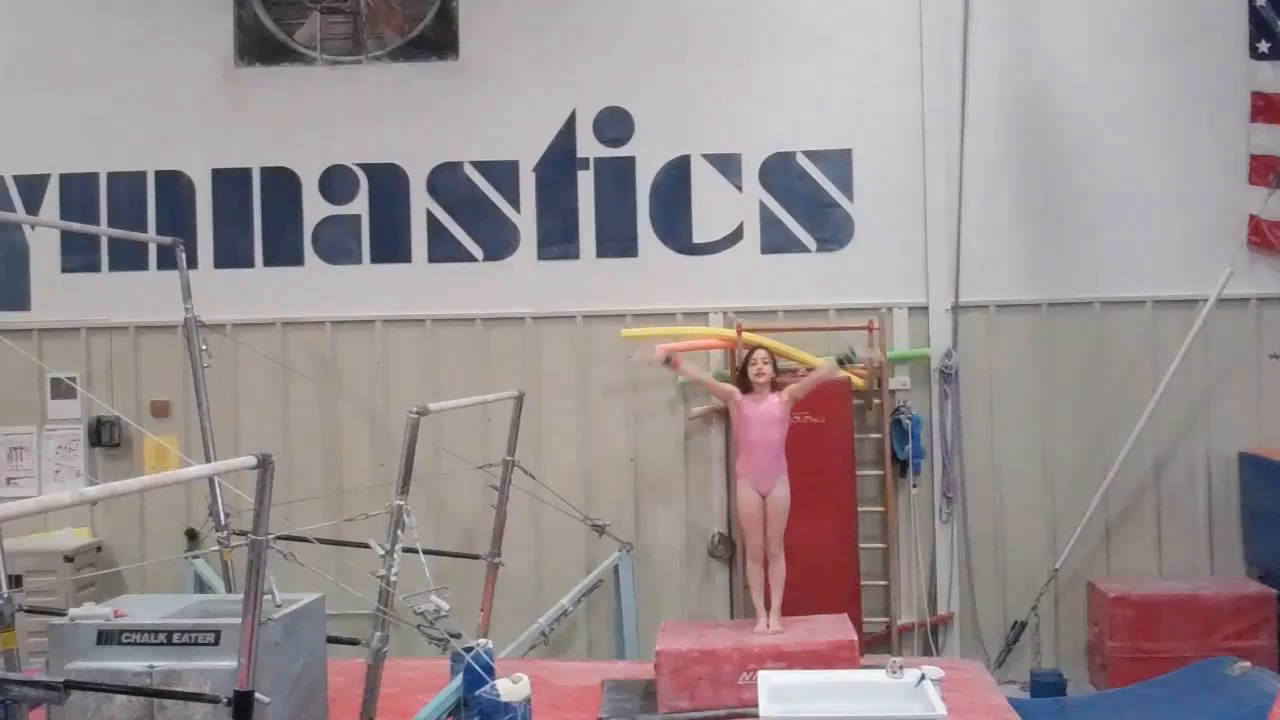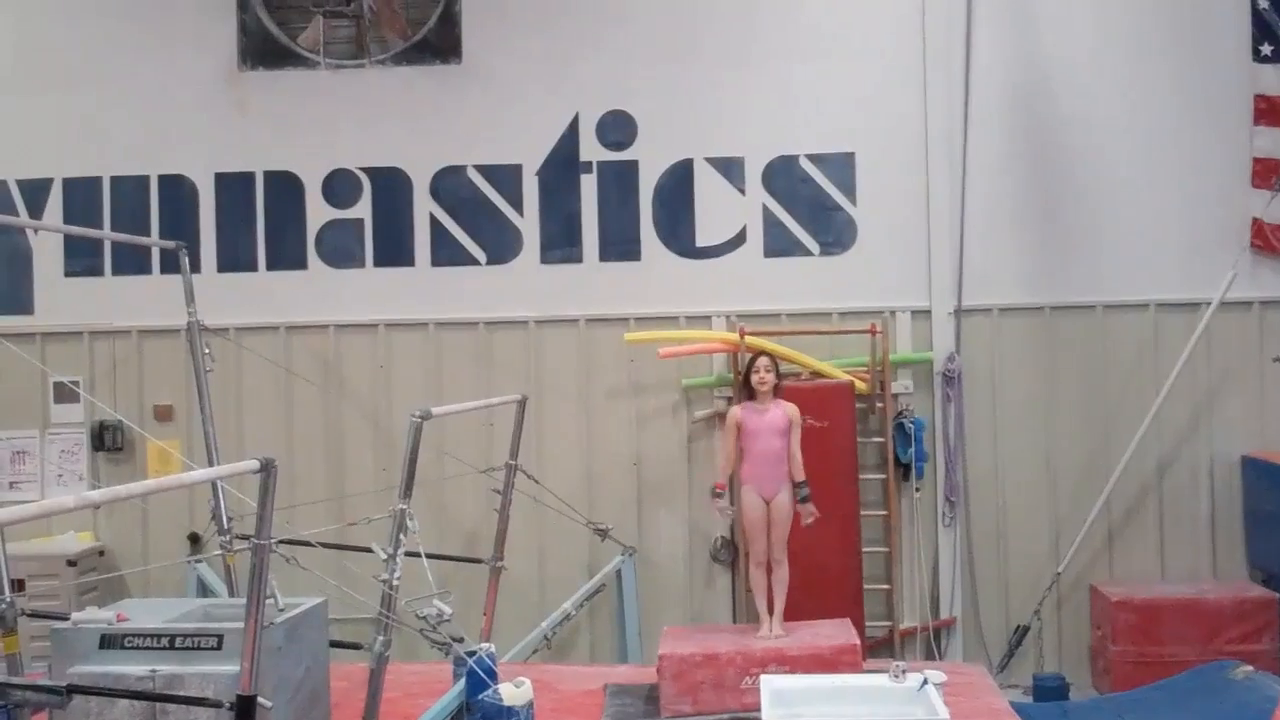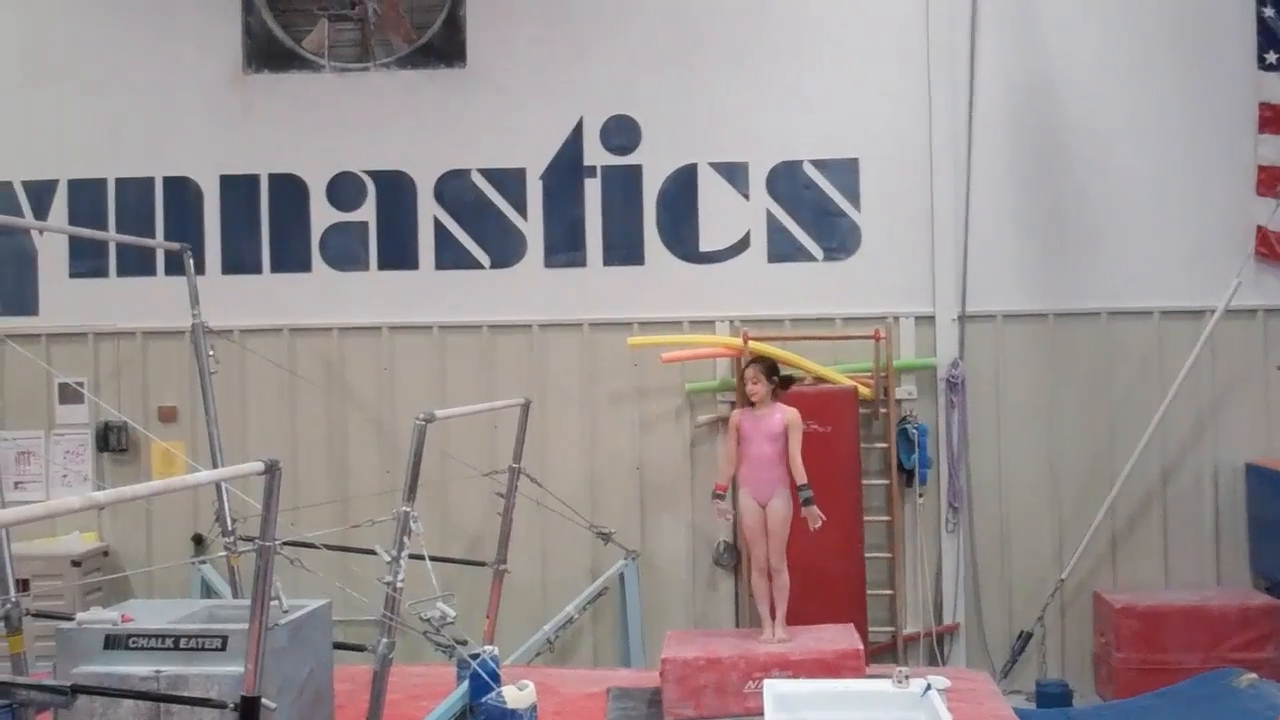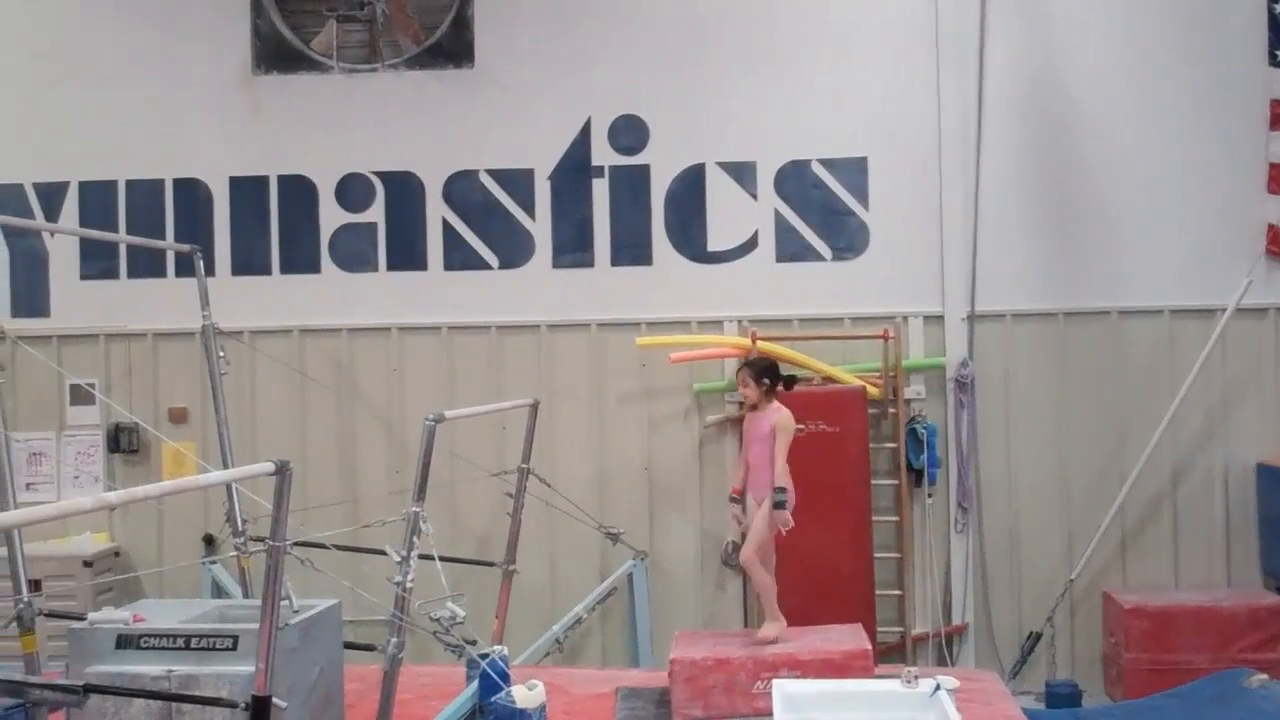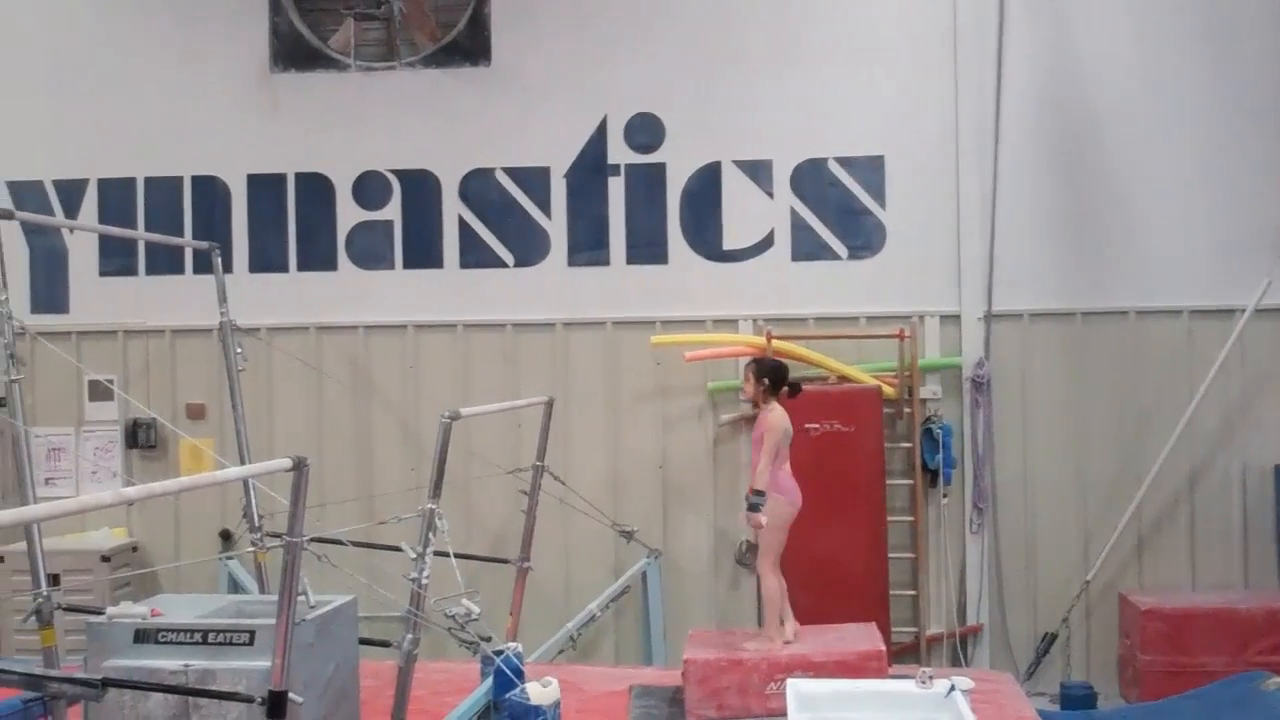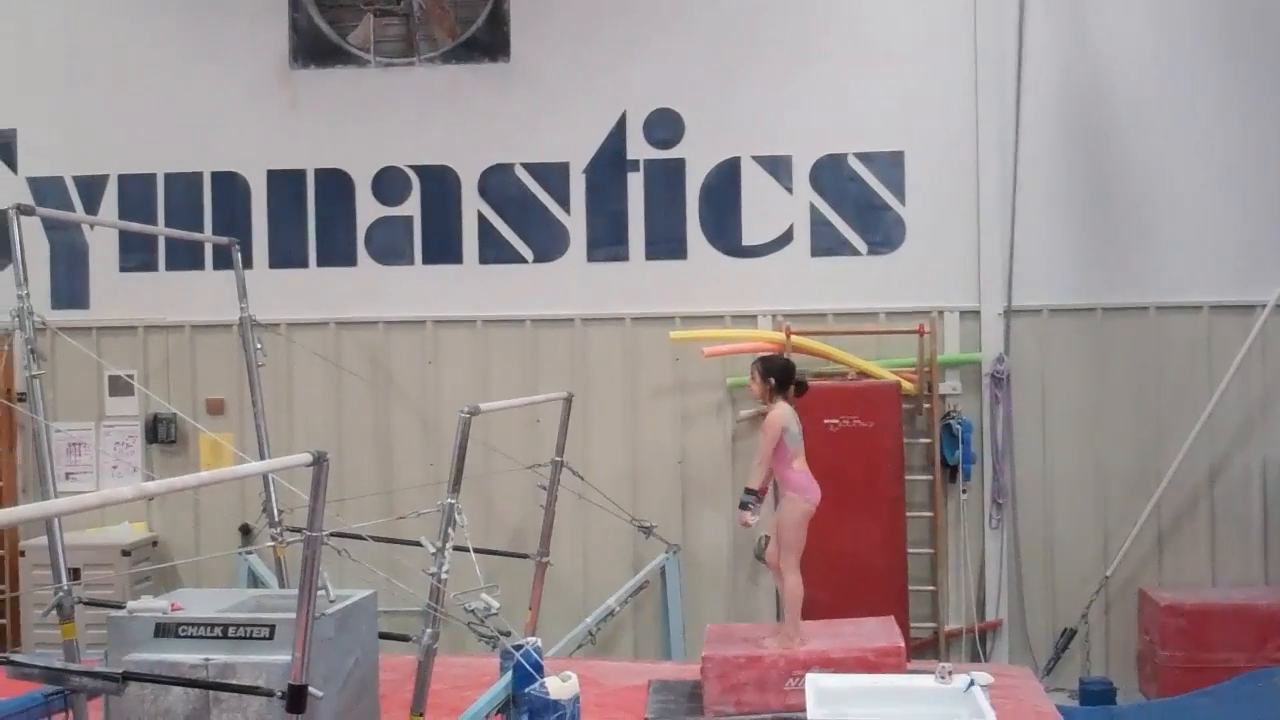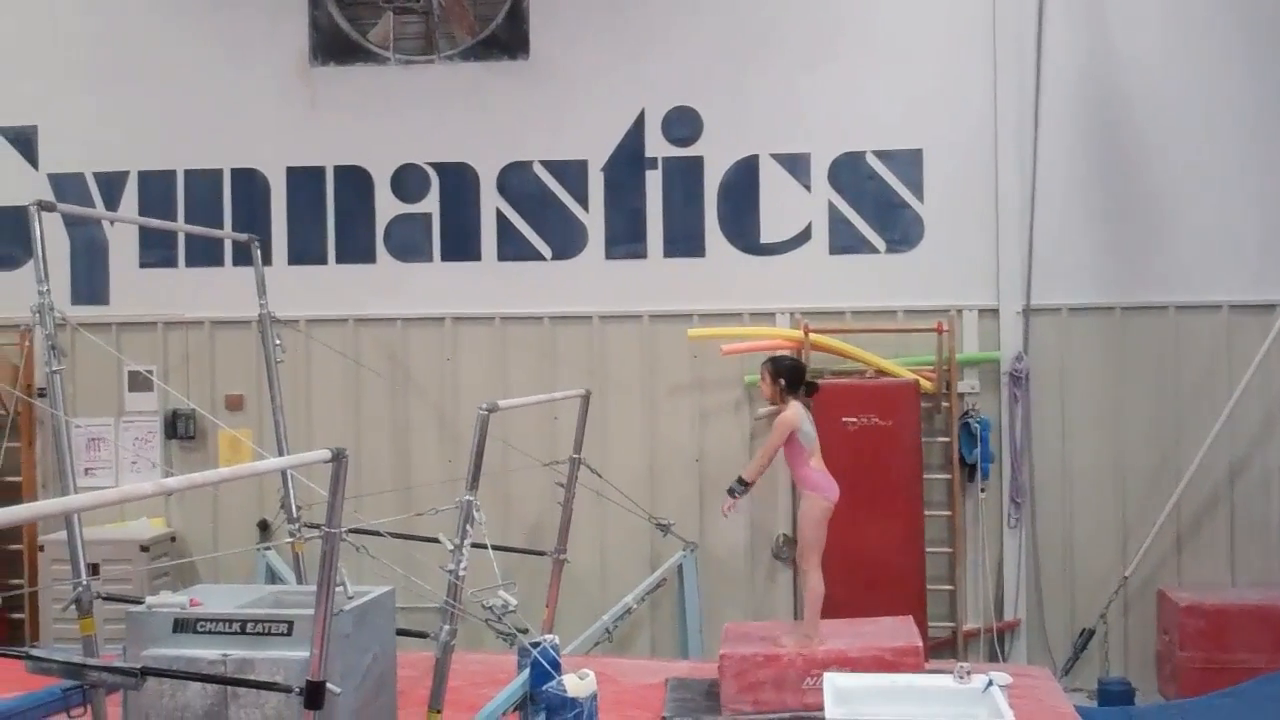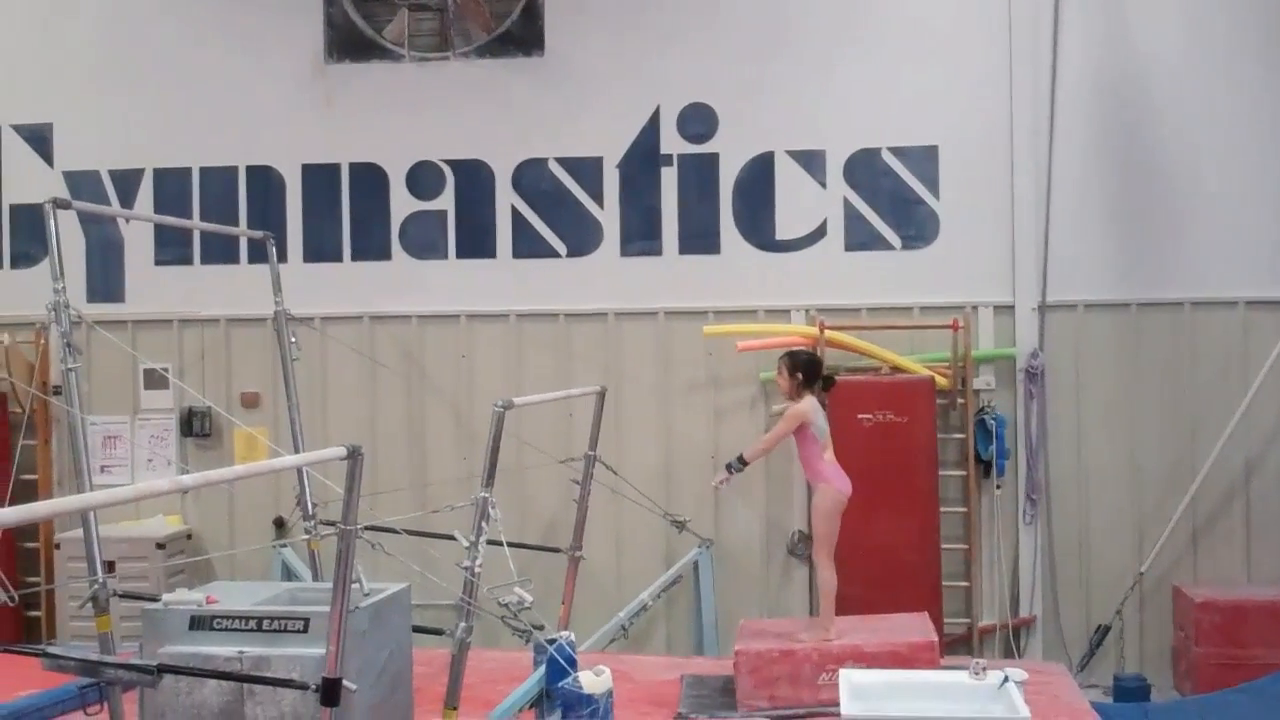
dt=0.3s
person 1, frame 1
left shoulder: (784, 399)
right shoulder: (736, 398)
left elbow: (816, 376)
right elbow: (703, 377)
left wrist: (846, 359)
right wrist: (671, 360)
left hip: (777, 480)
right hip: (747, 481)
left knee: (775, 550)
right knee: (753, 551)
left ankle: (775, 614)
right ankle: (760, 615)
person 1, frame 2
left shoulder: (789, 410)
right shoulder: (738, 413)
left elbow: (795, 455)
right elbow: (729, 456)
left wrist: (804, 496)
right wrist: (719, 492)
left hip: (782, 487)
right hip: (751, 488)
left knee: (778, 555)
right knee: (757, 557)
left ankle: (778, 618)
right ankle: (764, 620)
person 1, frame 3
left shoulder: (789, 415)
right shoulder: (738, 418)
left elbow: (795, 459)
right elbow: (731, 458)
left wrist: (807, 500)
right wrist: (719, 494)
left hip: (778, 493)
right hip: (748, 493)
left knee: (776, 562)
right knee: (757, 563)
left ankle: (780, 624)
right ankle: (767, 625)
person 1, frame 4
left shoulder: (782, 416)
right shoulder: (749, 418)
left elbow: (780, 462)
left wrist: (781, 504)
right wrist: (736, 498)
left hip: (774, 494)
right hip: (754, 495)
left knee: (748, 557)
right knee: (764, 562)
left ankle: (774, 618)
right ankle: (773, 621)
person 1, frame 5
left shoulder: (774, 417)
right shoulder: (765, 415)
left elbow: (766, 464)
left wrist: (753, 504)
right wrist: (756, 503)
left hip: (780, 496)
right hip: (773, 496)
left knee: (766, 566)
right knee: (770, 566)
left ankle: (770, 635)
right ankle: (787, 624)
person 1, frame 6
left shoulder: (776, 415)
right shoulder: (781, 412)
left elbow: (761, 462)
right elbow: (770, 463)
left wrist: (747, 503)
right wrist: (757, 499)
left hip: (797, 493)
right hip: (794, 491)
left knee: (788, 566)
right knee: (774, 559)
left ankle: (790, 634)
right ankle: (791, 625)
person 1, frame 7
left shoulder: (788, 417)
right shoulder: (794, 411)
left elbow: (762, 459)
right elbow: (767, 458)
left wrist: (734, 492)
right wrist: (741, 490)
left hip: (816, 492)
right hip: (816, 490)
left knee: (810, 564)
right knee: (805, 562)
left ankle: (808, 634)
right ankle: (808, 629)
person 1, frame 8
left shoulder: (800, 409)
right shoulder: (807, 405)
left elbow: (766, 444)
right elbow: (770, 443)
left wrist: (731, 468)
right wrist: (737, 467)
left hip: (828, 485)
right hip: (827, 484)
left knee: (822, 557)
right knee: (821, 557)
left ankle: (825, 626)
right ankle: (824, 623)
